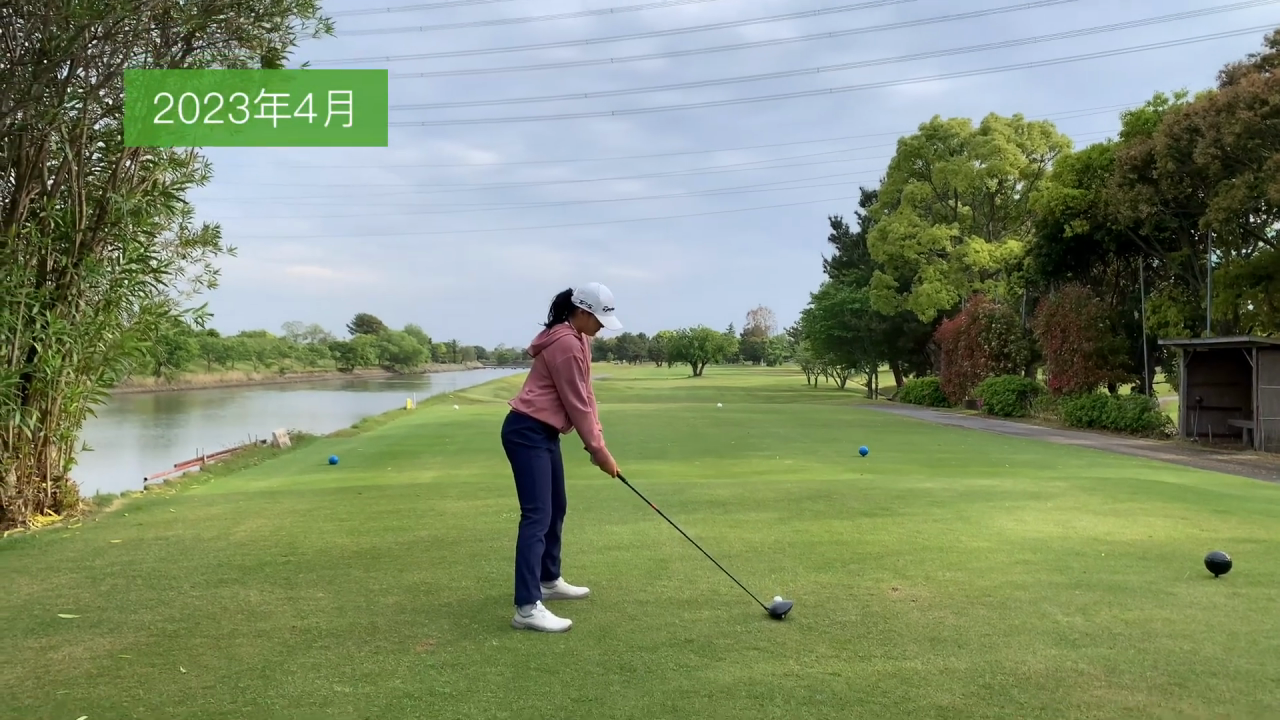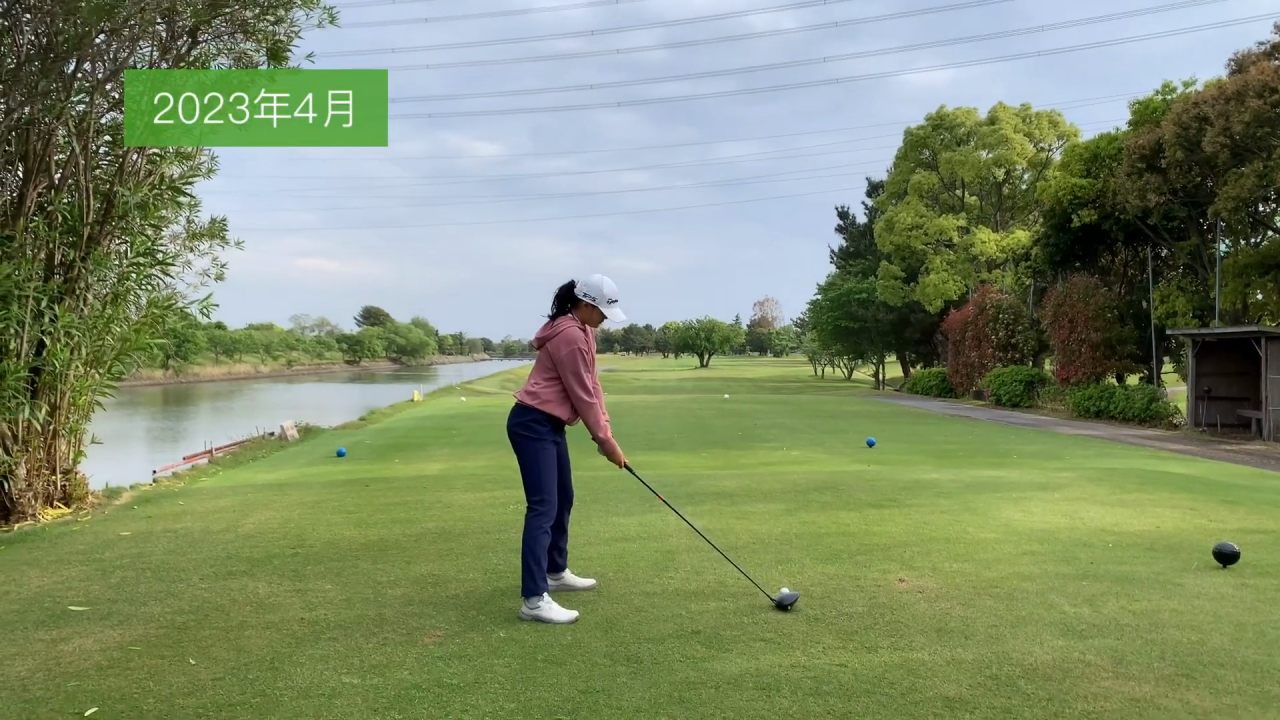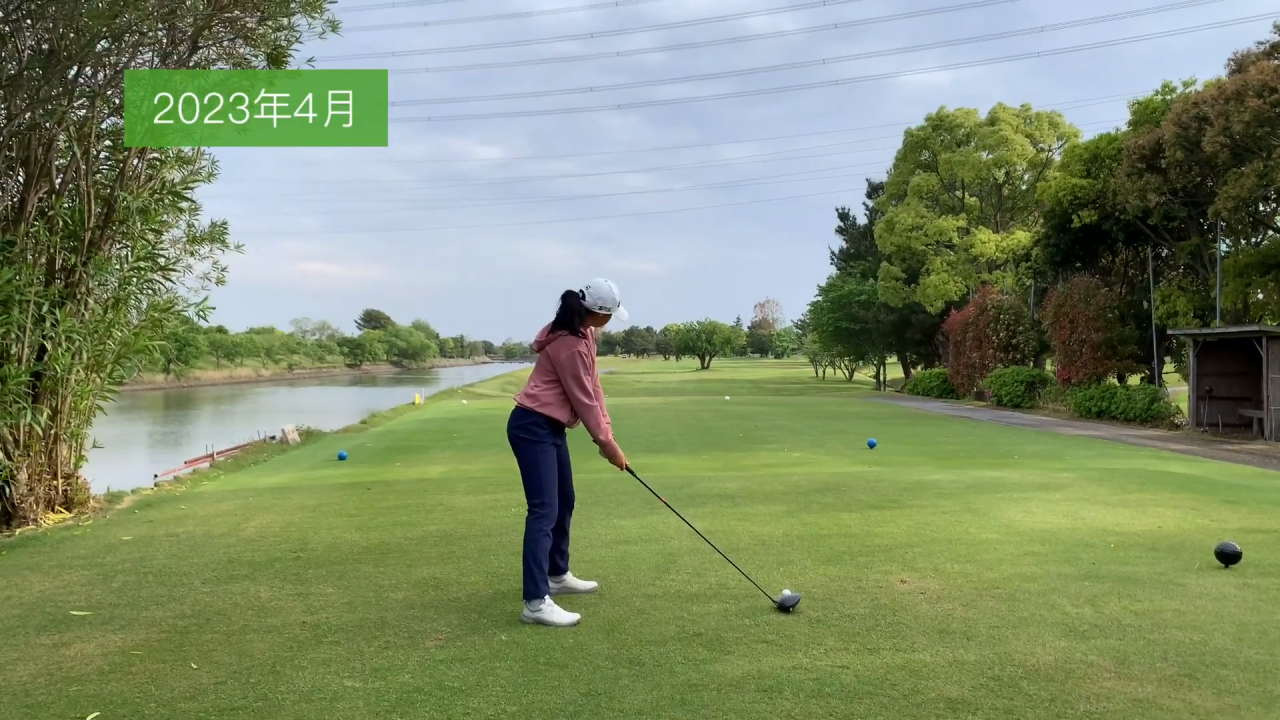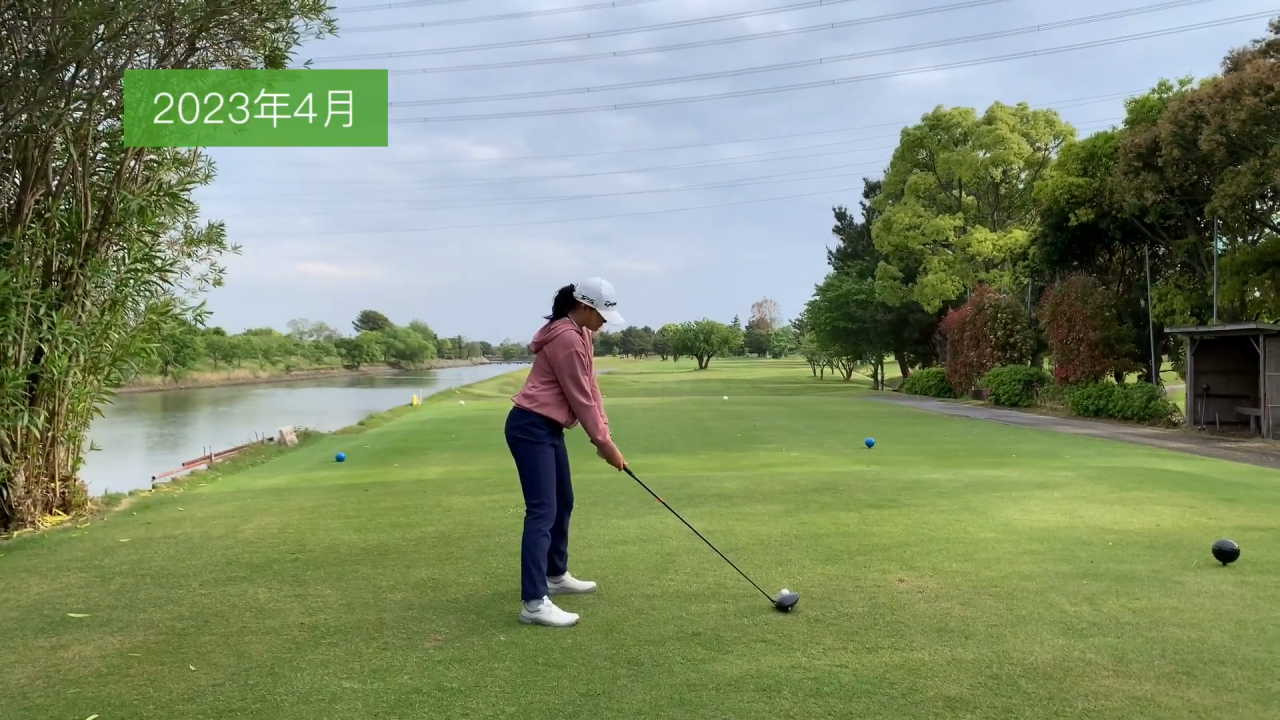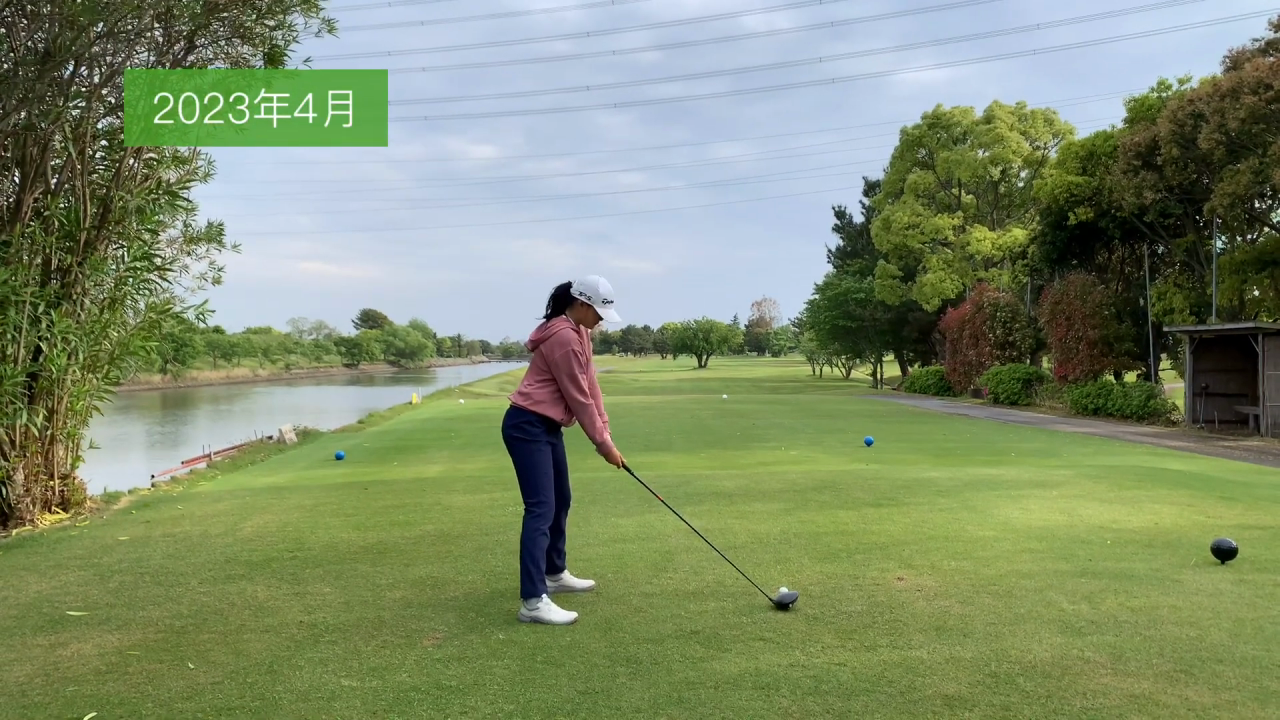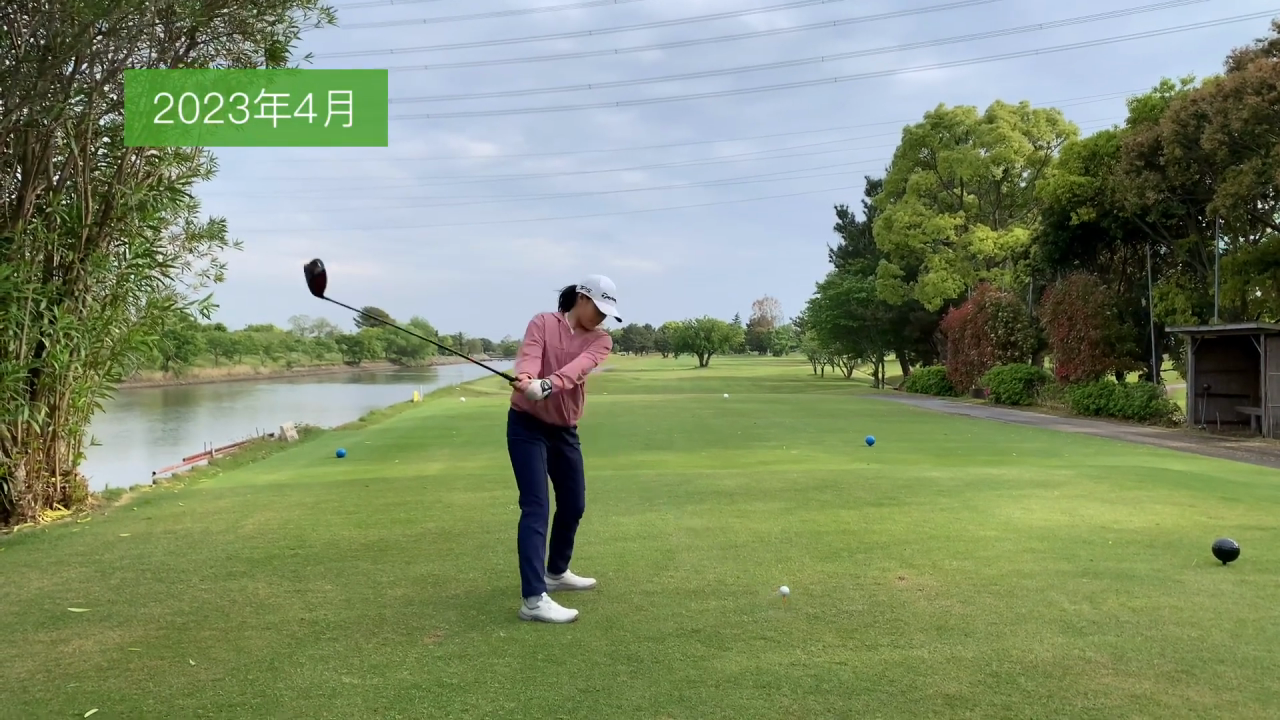
dt=0.5s
person 1, frame 1
left shoulder: (577, 338)
right shoulder: (565, 345)
left elbow: (586, 395)
right elbow: (576, 405)
left wrist: (598, 439)
right wrist: (599, 451)
left hip: (544, 432)
right hip: (527, 432)
left knee: (556, 508)
right knee: (537, 515)
left ankle: (549, 581)
right ankle: (527, 607)
person 1, frame 2
left shoulder: (582, 330)
right shoulder: (570, 337)
left elbow: (592, 385)
right elbow: (582, 396)
left wrist: (606, 430)
right wrist: (606, 441)
left hip: (550, 424)
right hip: (533, 424)
left knee: (563, 499)
right knee: (543, 507)
left ankle: (556, 573)
right ankle: (534, 600)
person 1, frame 3
left shoulder: (582, 332)
right shoulder: (570, 342)
left elbow: (593, 386)
right elbow: (582, 398)
left wrist: (607, 432)
right wrist: (606, 442)
left hip: (550, 427)
right hip: (533, 427)
left knee: (564, 502)
right knee: (544, 510)
left ankle: (557, 575)
right ankle: (536, 602)
person 1, frame 4
left shoulder: (580, 333)
right shoulder: (567, 340)
left elbow: (591, 388)
right elbow: (580, 398)
left wrist: (605, 433)
right wrist: (605, 444)
left hip: (548, 428)
right hip: (531, 427)
left knee: (563, 503)
right knee: (542, 510)
left ankle: (556, 576)
right ankle: (534, 603)
person 1, frame 5
left shoulder: (578, 332)
right shoulder: (563, 339)
left elbow: (590, 386)
right elbow: (577, 397)
left wrist: (605, 431)
right wrist: (603, 443)
left hip: (547, 427)
right hip: (528, 426)
left knee: (560, 502)
right knee: (541, 509)
left ankle: (554, 574)
right ankle: (533, 601)
person 1, frame 6
left shoulder: (599, 339)
right shoulder: (544, 322)
left elbow: (577, 368)
right elbow: (529, 356)
left wrist: (547, 384)
right wrist: (524, 378)
left hip: (563, 429)
right hip: (527, 424)
left knee: (573, 504)
right knee: (536, 507)
left ankle: (557, 572)
right ankle: (534, 599)
